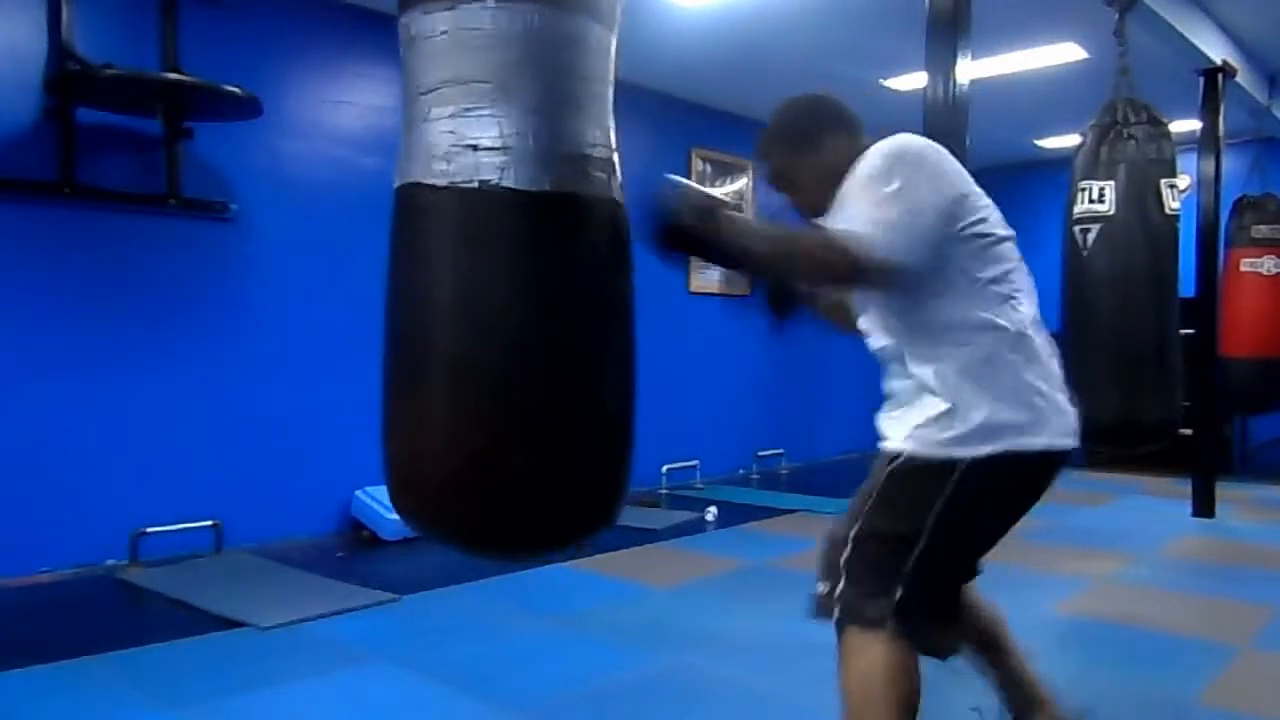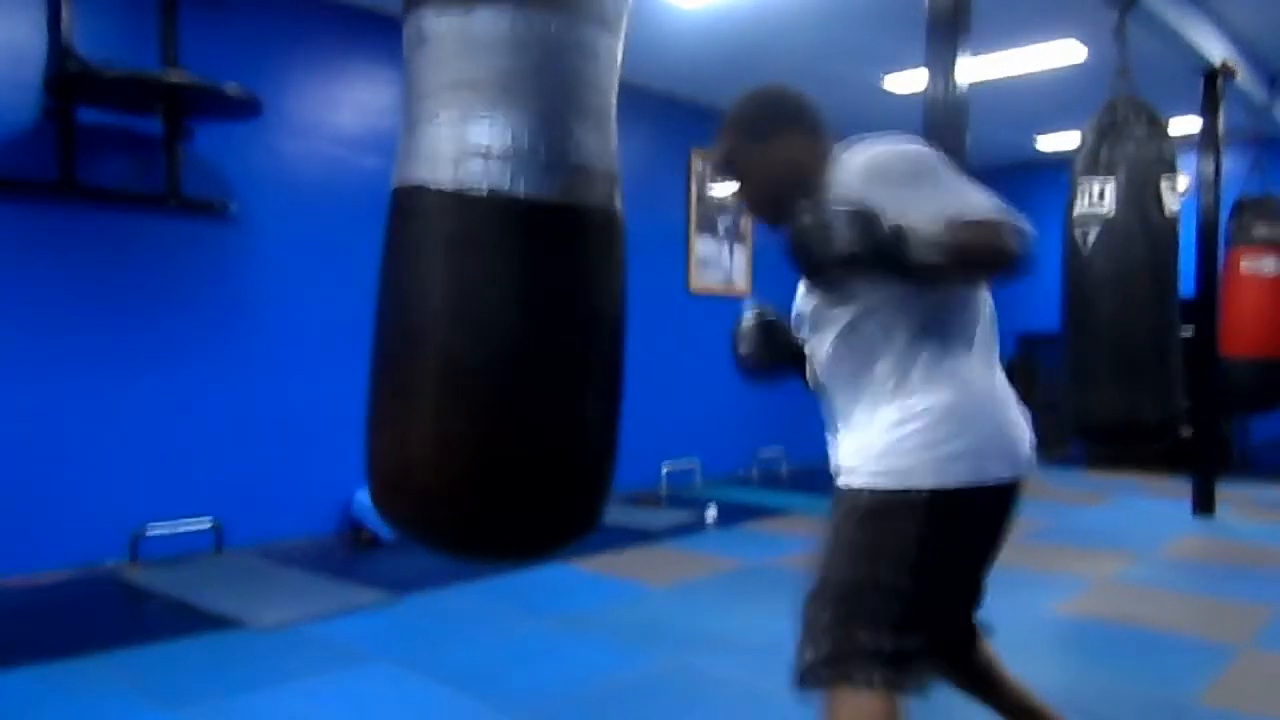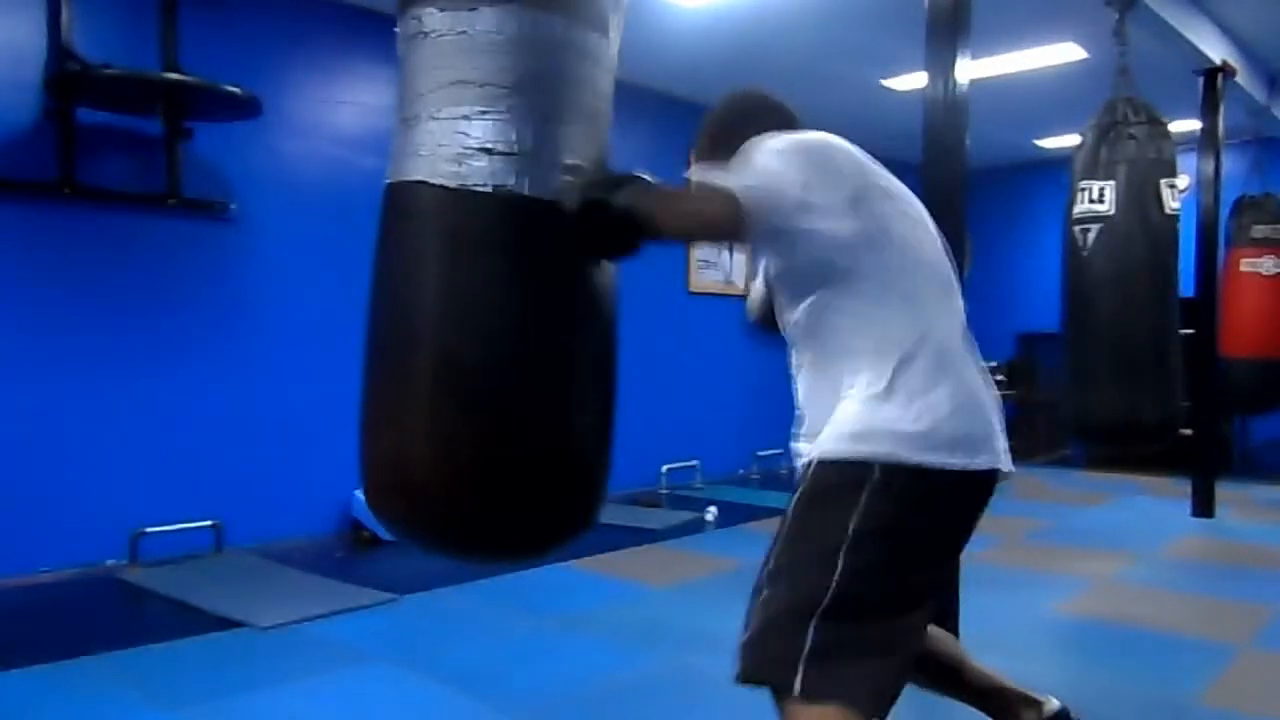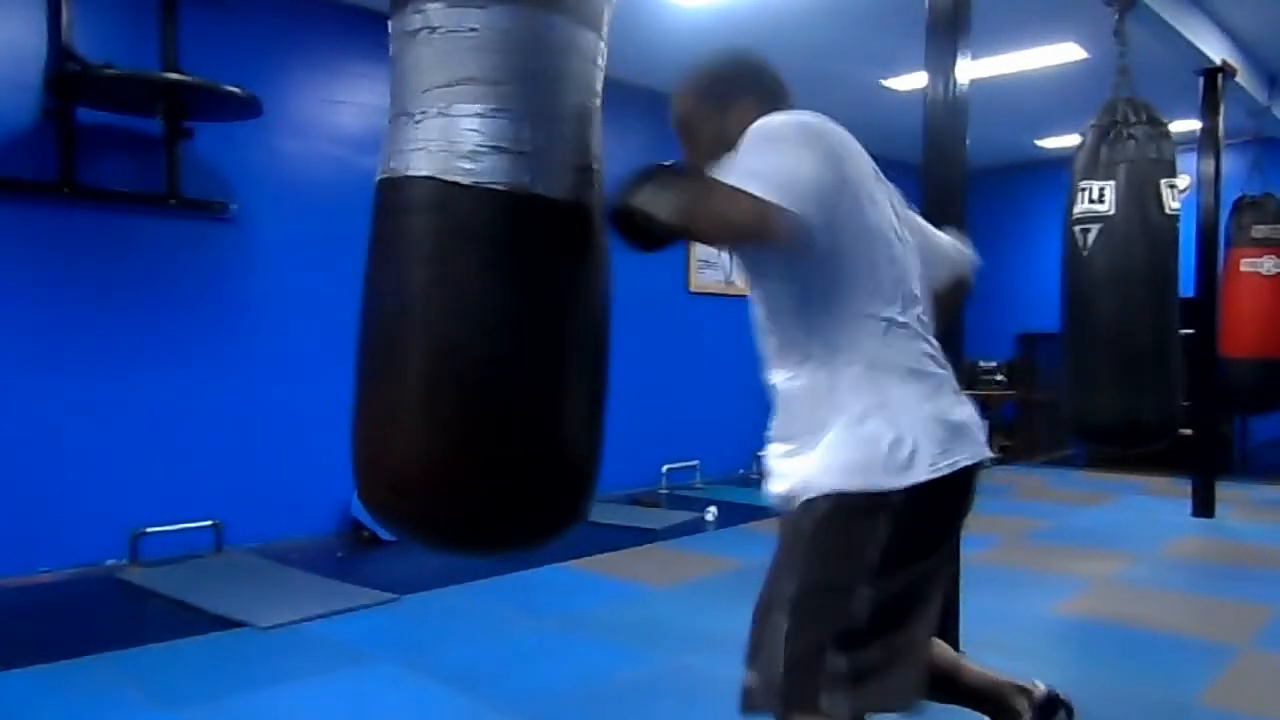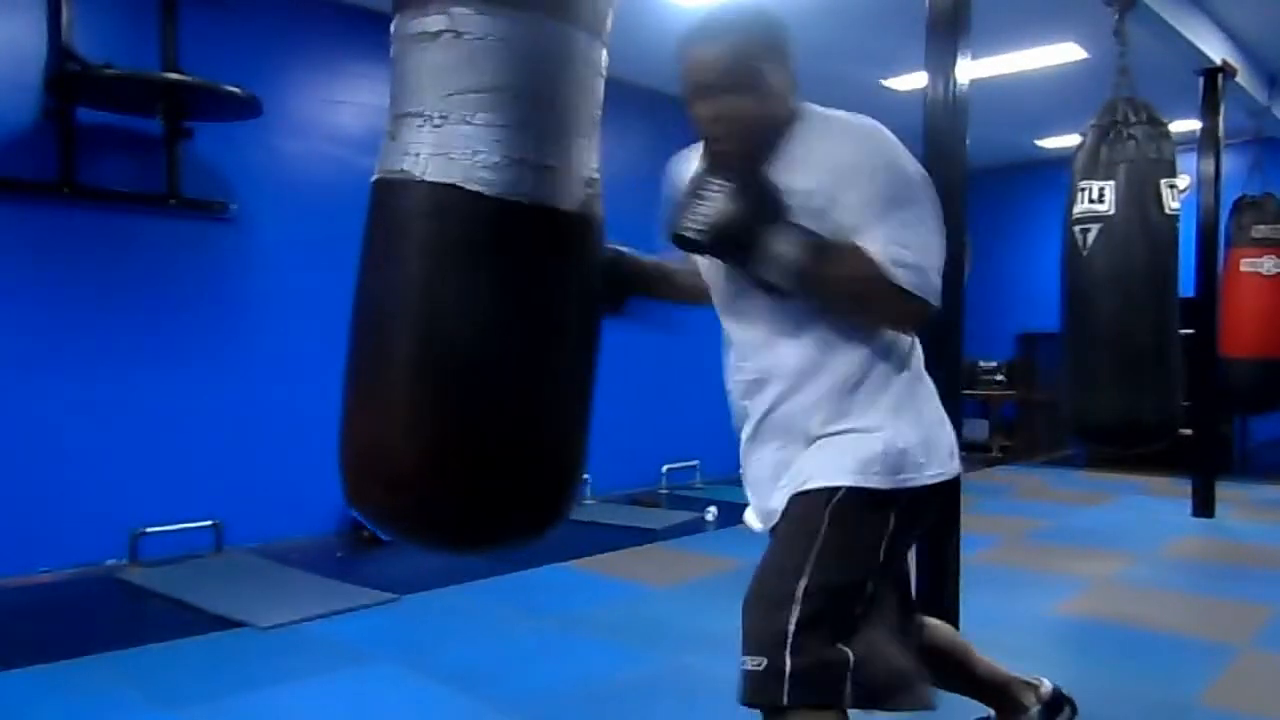
dt=0.3s
person 1, frame 1
left shoulder: (900, 160)
right shoulder: (886, 188)
left elbow: (858, 263)
right elbow: (864, 309)
left wrist: (717, 230)
right wrist: (793, 288)
left hip: (980, 426)
right hip: (1004, 422)
left knee: (868, 597)
right knee: (923, 579)
person 1, frame 2
left shoulder: (882, 169)
right shoulder: (819, 213)
left elbow: (1004, 243)
left wrist: (894, 247)
right wrist: (783, 345)
left hip: (930, 453)
right hip: (961, 449)
left knee: (853, 653)
right knee: (927, 625)
person 1, frame 3
left shoulder: (794, 153)
right shoulder: (858, 180)
left elbow: (717, 211)
left wrist: (627, 202)
right wrist: (789, 310)
left hip: (894, 442)
left knee: (808, 661)
right knee: (877, 630)
person 1, frame 4
left shoulder: (786, 134)
right shoulder: (847, 175)
left elbow: (754, 222)
right elbow: (953, 266)
left wrist: (658, 200)
left hip: (879, 453)
right hip: (879, 449)
right knee: (866, 641)
person 1, frame 5
left shoulder: (854, 150)
right shoulder: (696, 170)
left elbow: (905, 303)
left wrist: (778, 244)
right wrist: (633, 274)
left hip: (863, 448)
right hip: (798, 452)
left knee: (791, 658)
right knee: (871, 625)
